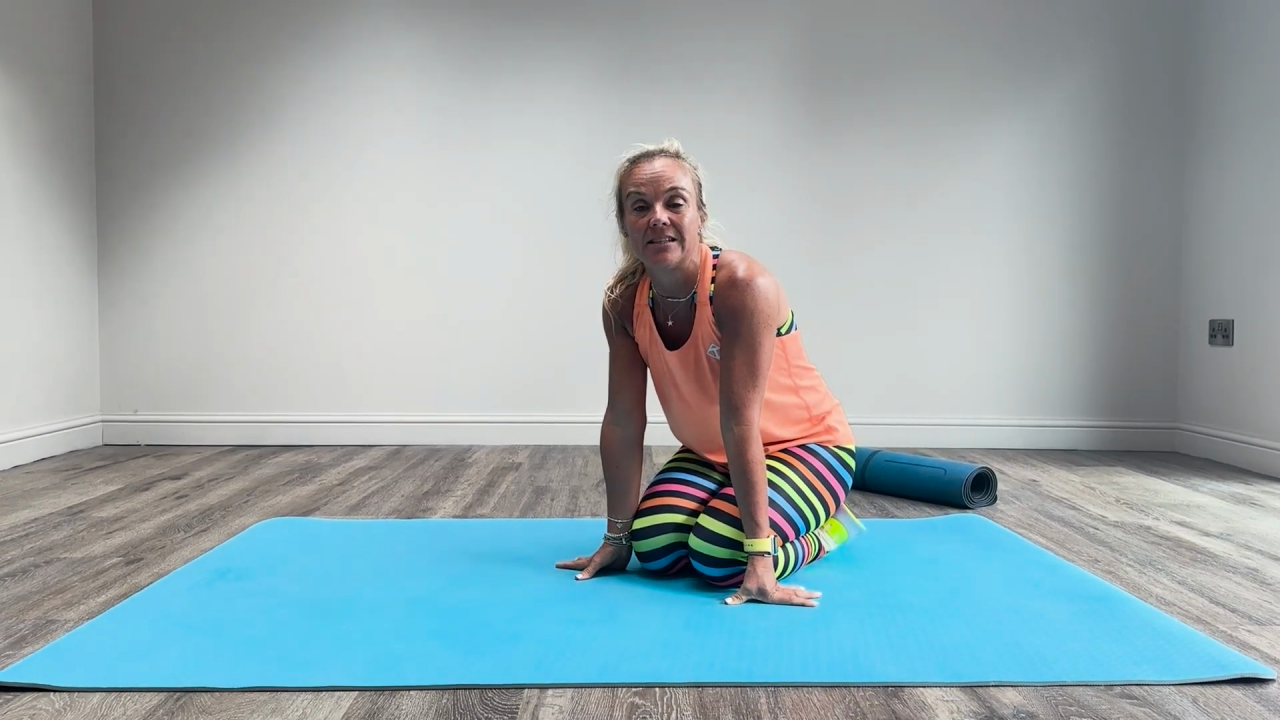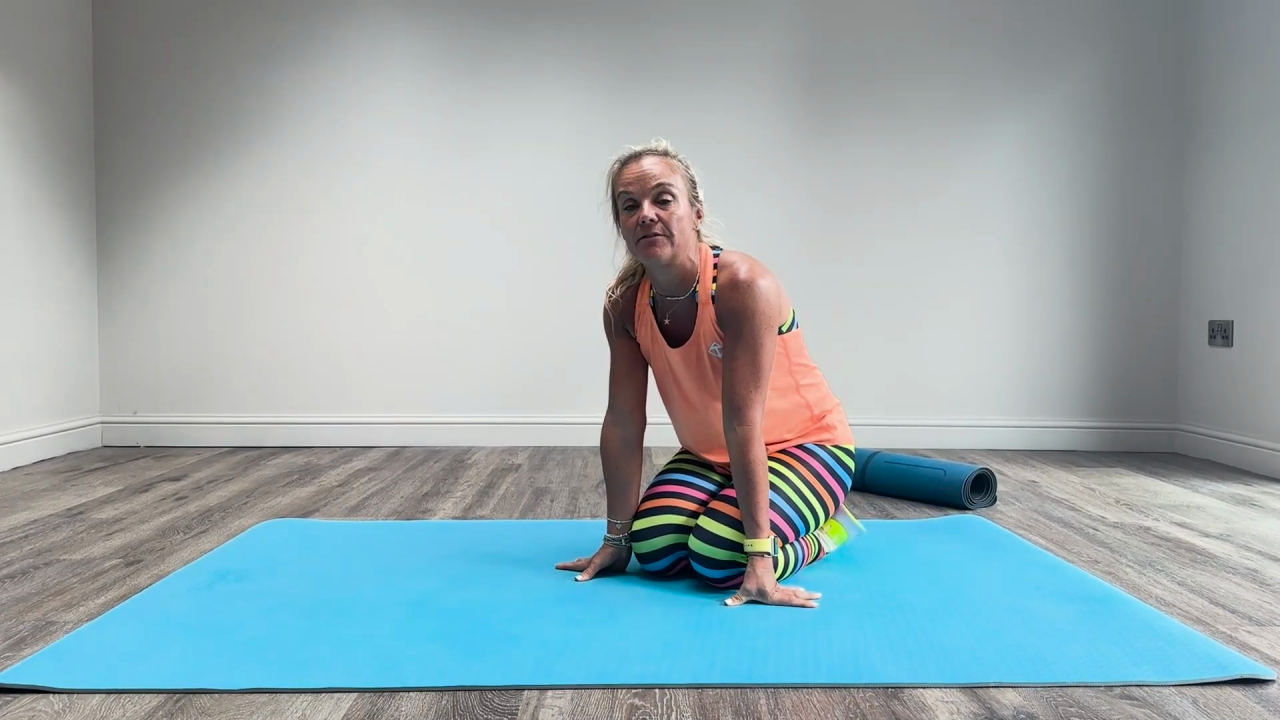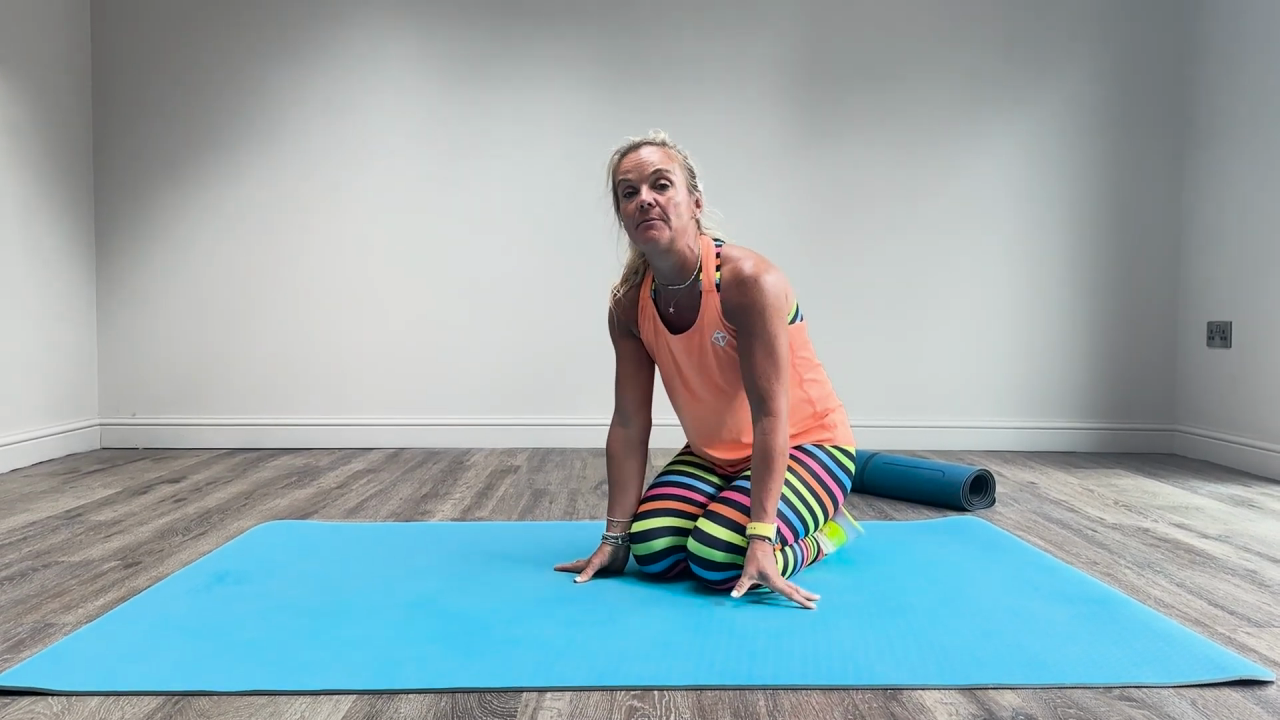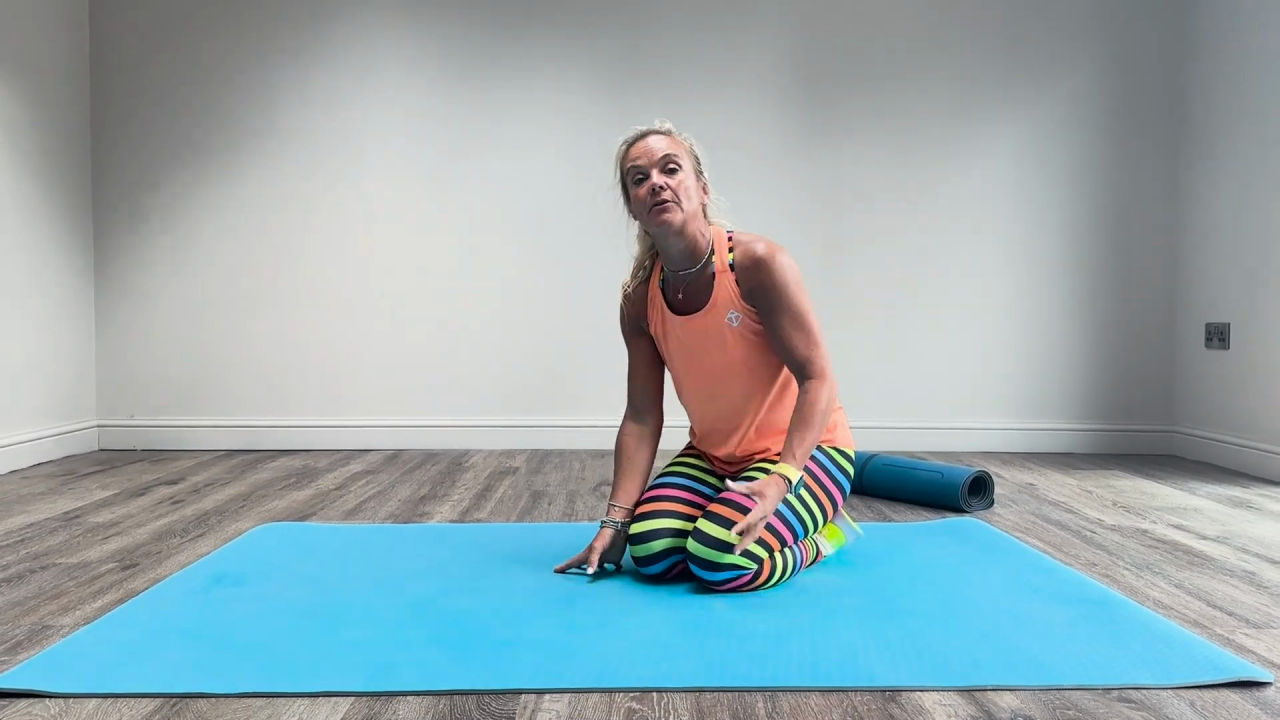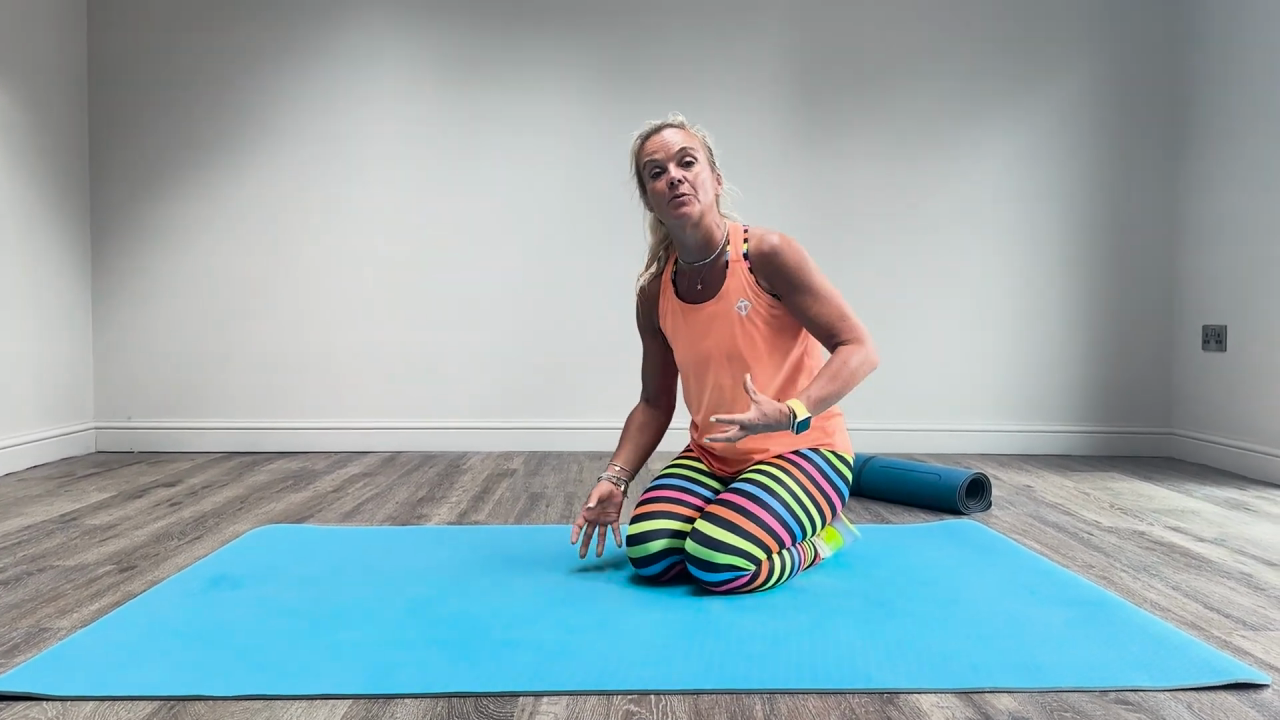
dt=0.2s
person 1, frame 1
left shoulder: (743, 286)
right shoulder: (623, 301)
left elbow: (740, 422)
right elbow: (622, 421)
left wrist: (759, 555)
right wrist: (616, 536)
left hip: (806, 445)
right hip: (711, 452)
left knee: (721, 556)
right knee: (655, 548)
left ankle: (825, 526)
person 1, frame 2
left shoulder: (744, 286)
right shoulder: (624, 303)
left elbow: (746, 424)
right elbow: (623, 423)
left wrist: (759, 554)
right wrist: (615, 538)
left hip: (805, 445)
right hip: (712, 454)
left knee: (720, 557)
right knee: (653, 548)
left ankle: (827, 528)
right ankle: (762, 522)
person 1, frame 3
left shoulder: (747, 279)
right shoulder: (629, 303)
left elbow: (773, 412)
right elbow: (629, 423)
left wrist: (763, 536)
right wrist: (614, 536)
left hip: (807, 448)
right hip: (713, 454)
left knee: (719, 559)
right knee: (652, 550)
left ankle: (822, 531)
person 1, frame 4
left shoulder: (757, 263)
right shoulder: (639, 299)
left elbow: (820, 380)
right elbow: (642, 418)
left wrist: (780, 478)
right wrist: (616, 518)
left hip: (806, 450)
right hip: (714, 455)
left knee: (720, 560)
right knee: (649, 551)
left ankle: (823, 528)
person 1, frame 5
left shoulder: (769, 254)
right shoulder: (653, 292)
left elbow: (859, 351)
right elbow: (654, 403)
left wrist: (792, 414)
right wrist: (616, 478)
left hip: (802, 452)
right hip: (712, 457)
left knee: (716, 561)
right knee: (647, 552)
left ankle: (819, 532)
